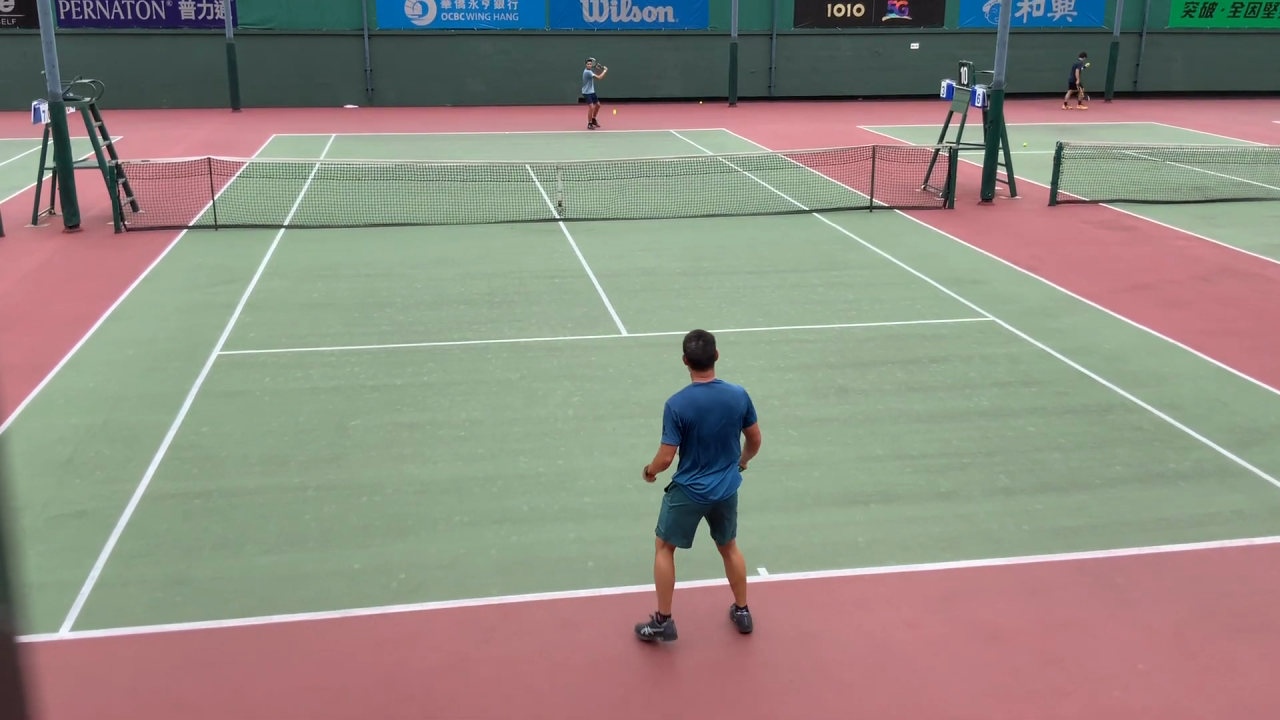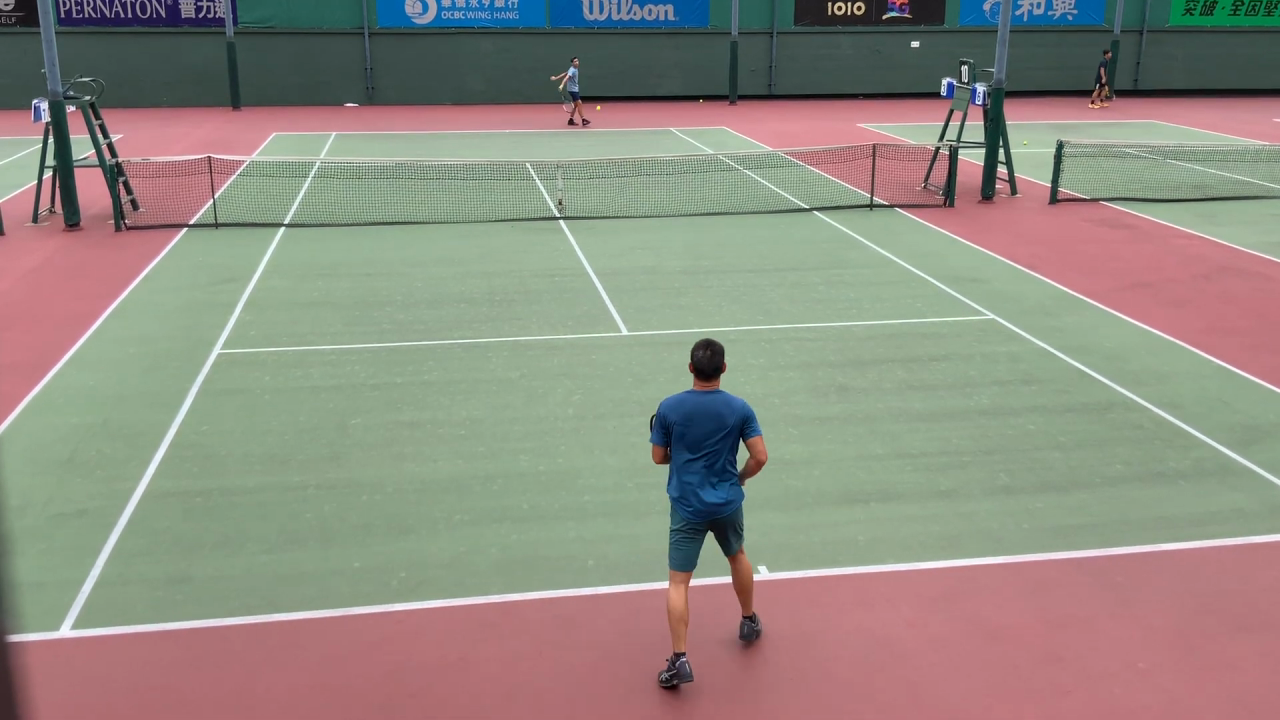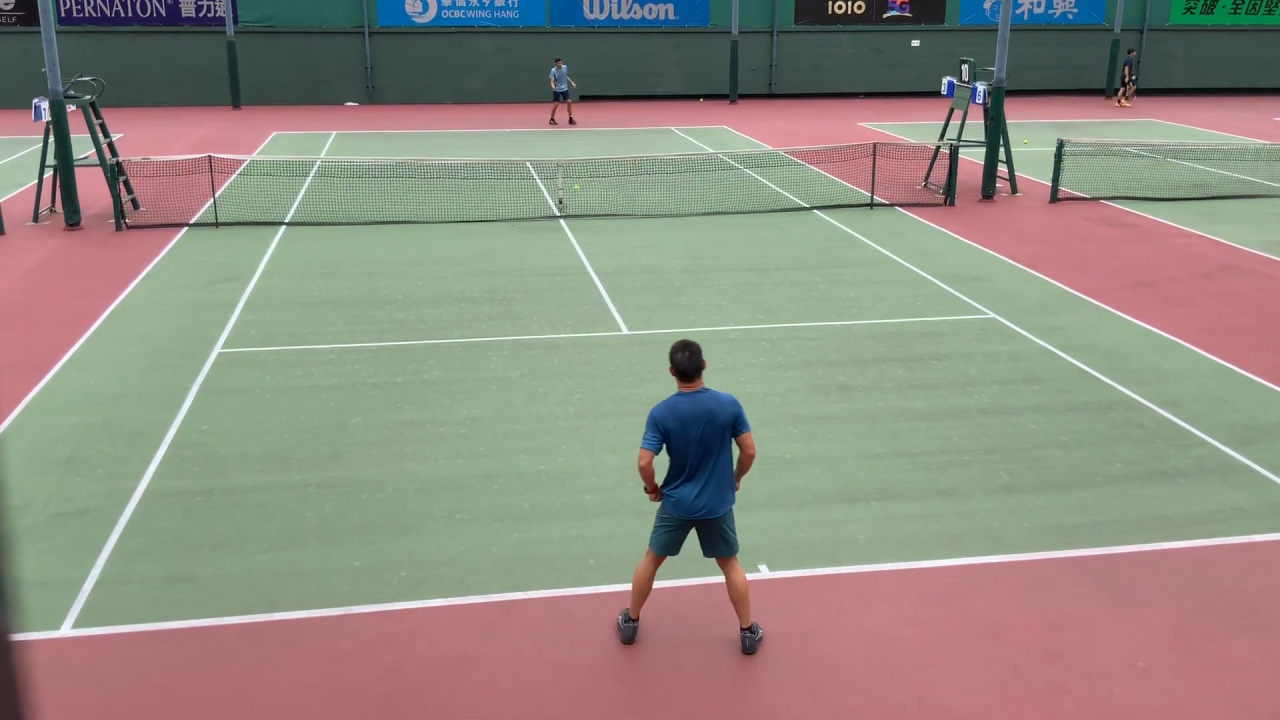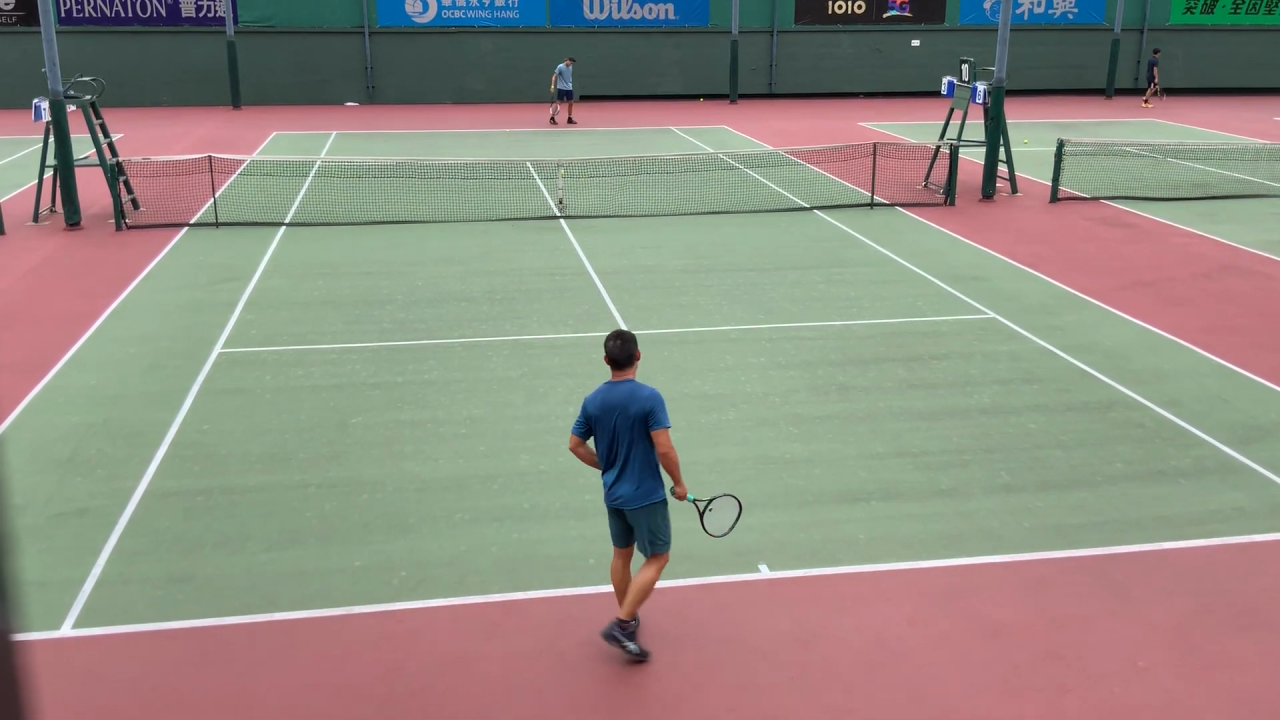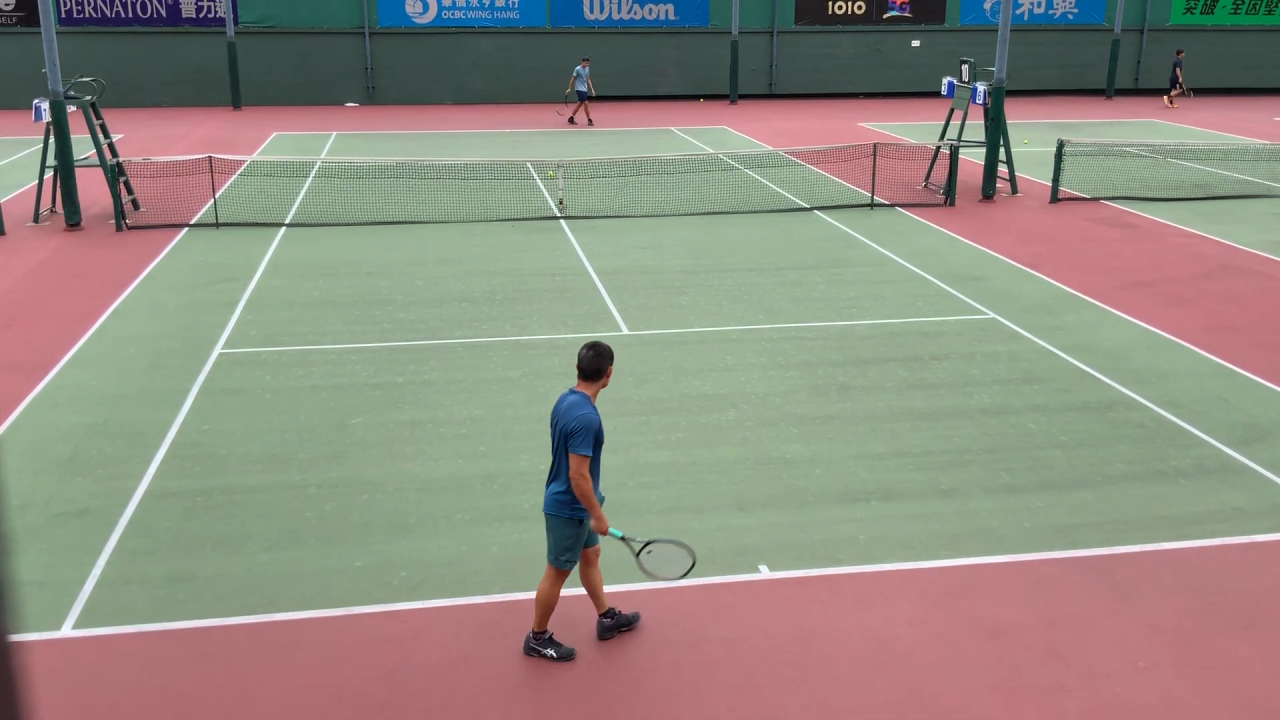
dt=0.5s
person 1, frame 1
left shoulder: (677, 404)
right shoulder: (739, 395)
left elbow: (666, 457)
right elbow: (755, 439)
left wrist: (649, 471)
right wrist: (743, 460)
left hip: (688, 492)
right hip: (726, 489)
left knee: (664, 548)
right knee: (728, 548)
left ankle: (663, 620)
right ankle: (742, 611)
person 1, frame 2
left shoulder: (669, 408)
right shoulder: (739, 408)
left elbow: (658, 457)
right elbow: (760, 456)
right wrist: (739, 478)
left hip: (686, 508)
right hip: (726, 503)
left knee: (678, 582)
right knee: (737, 556)
left ankle: (679, 659)
right ankle: (748, 622)
person 1, frame 3
left shoulder: (661, 412)
right shoulder: (729, 405)
left elbow: (644, 463)
right elbow: (749, 451)
left wrist: (652, 488)
right wrist: (736, 478)
left hip: (676, 503)
right hip: (717, 504)
left knee: (652, 559)
right knee: (731, 565)
left ankle: (631, 621)
right ankle: (747, 631)
person 1, frame 4
left shoulder: (593, 400)
right shoulder: (649, 397)
left elbow: (577, 446)
right elbow: (664, 449)
right wrist: (678, 483)
left hip: (615, 493)
right hip: (646, 495)
left knee: (622, 556)
right knee: (657, 559)
left ankle: (628, 618)
right ankle: (621, 624)
person 1, frame 5
left shoulder: (566, 399)
right shoulder: (585, 417)
right elbow: (579, 475)
right wrist: (598, 515)
left hip: (568, 500)
right hip: (568, 506)
left knee: (590, 556)
right knee: (558, 572)
left ankle: (607, 617)
right ankle: (537, 638)
